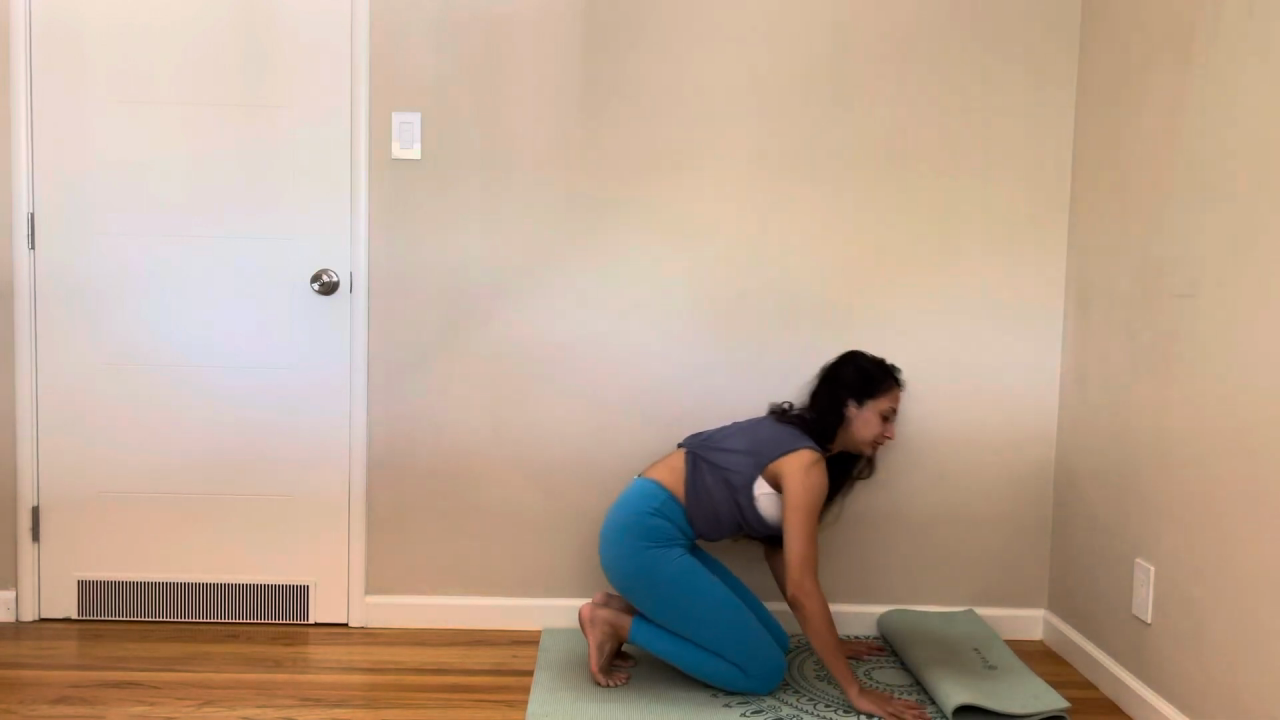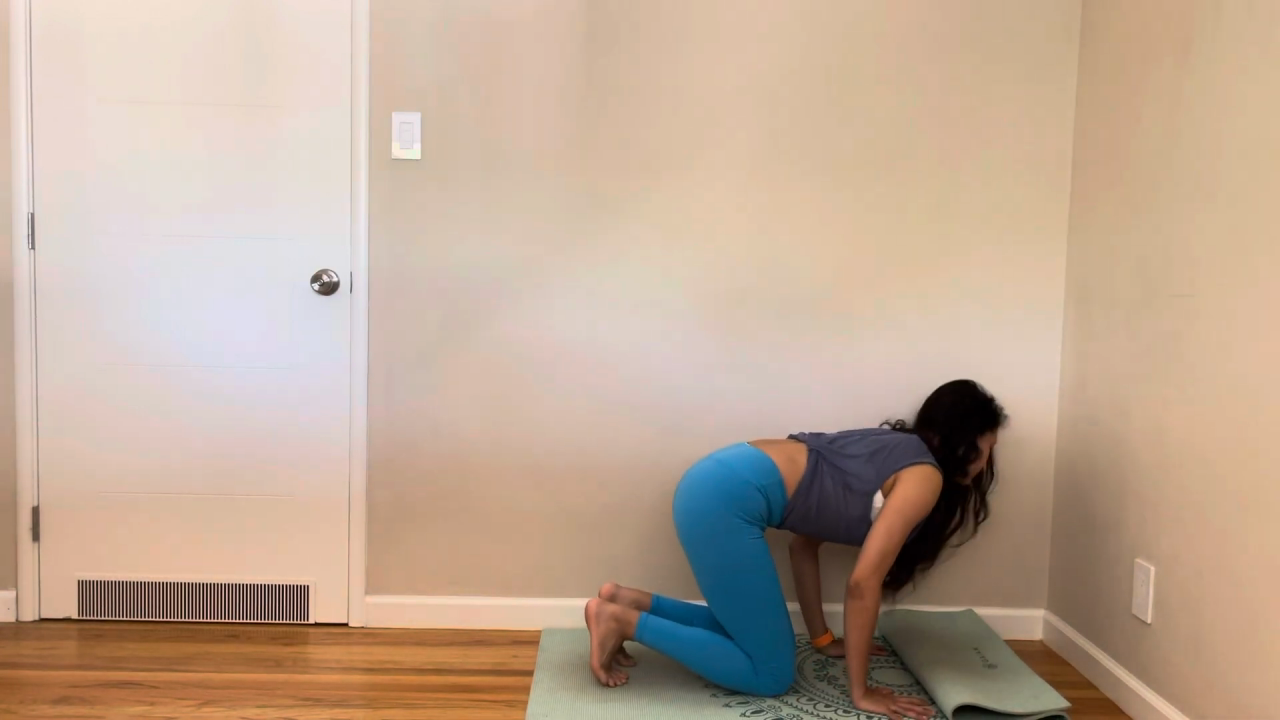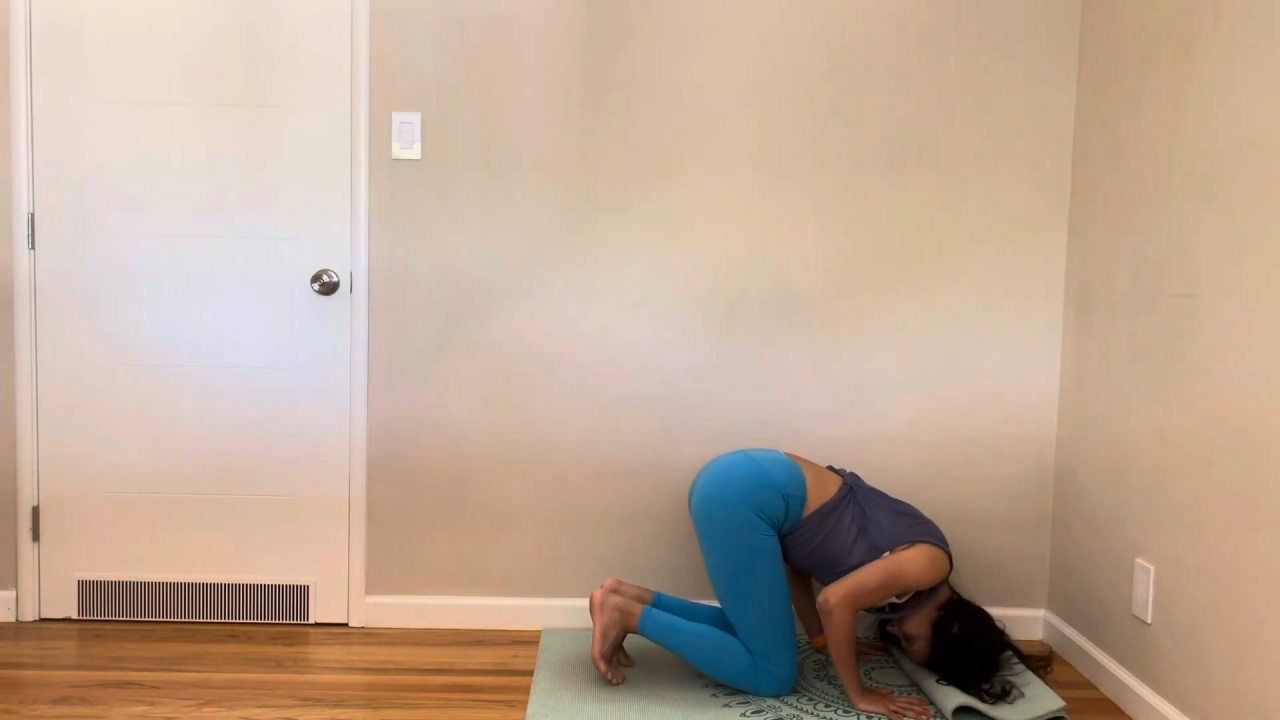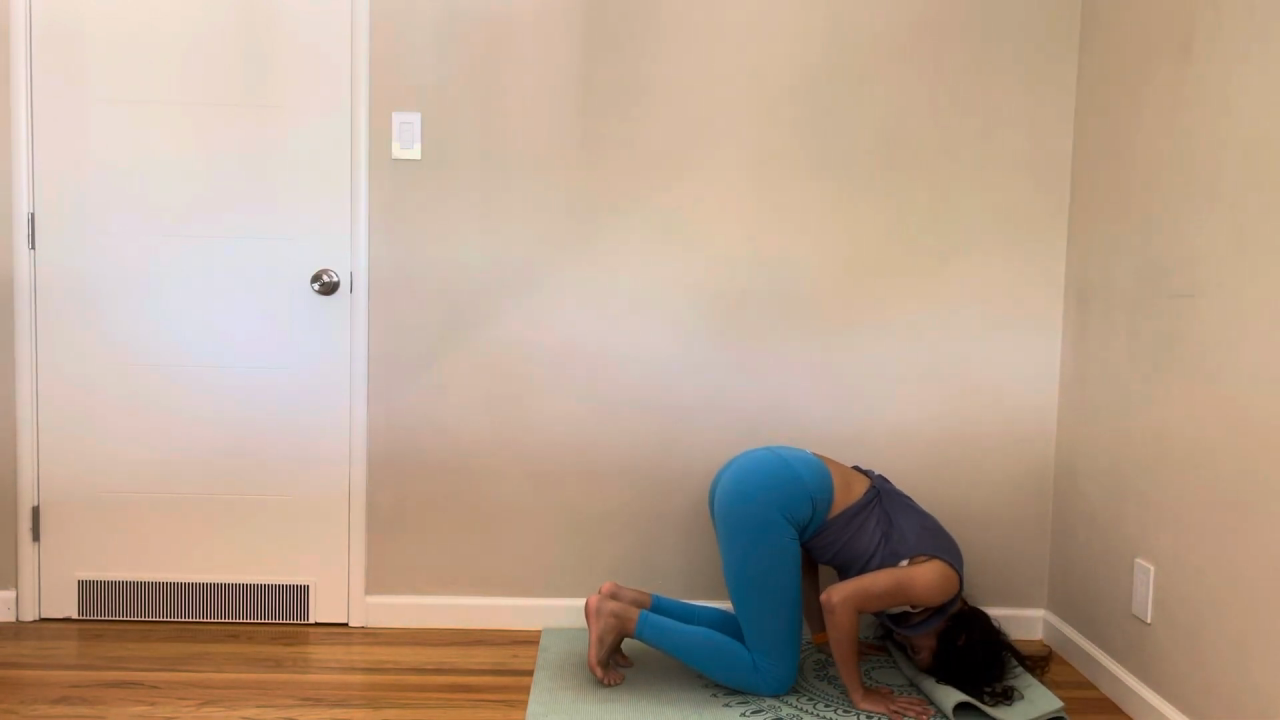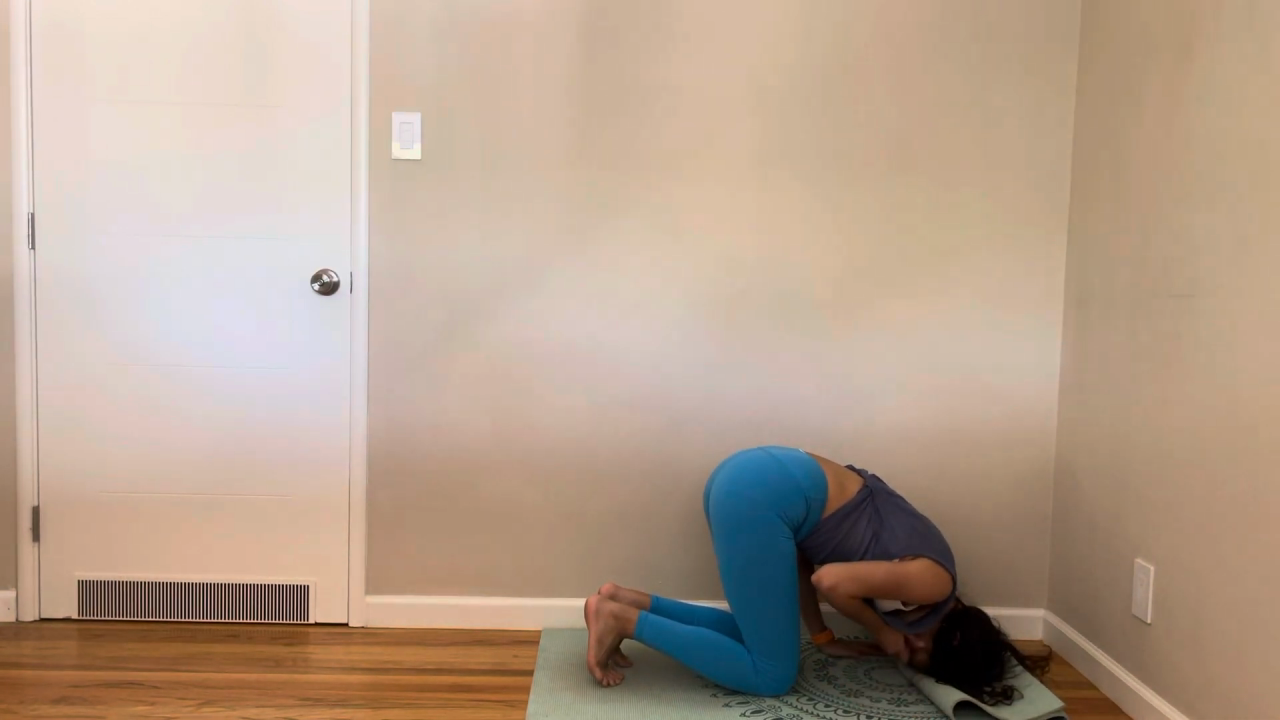
dt=1s
person 1, frame 1
left shoulder: (788, 438)
right shoulder: (804, 463)
left elbow: (780, 549)
right elbow: (801, 590)
left wrist: (829, 643)
left hip: (661, 535)
right hip: (644, 536)
left knee: (773, 644)
right knee: (763, 671)
left ankle: (624, 607)
right ankle: (617, 625)
person 1, frame 2
left shoulder: (894, 453)
right shoulder: (925, 476)
left elbow: (803, 545)
right elbow: (863, 582)
left wrist: (823, 638)
left hip: (715, 483)
right hip: (726, 500)
left knee: (754, 637)
right knee: (772, 675)
left ankle: (628, 600)
right ankle: (623, 621)
person 1, frame 3
left shoulder: (907, 549)
right shoulder: (929, 563)
left elbow: (796, 564)
right elbow: (835, 601)
left wrist: (821, 639)
left hip: (735, 481)
right hip: (743, 497)
left knee: (756, 635)
right knee: (771, 675)
left ankle: (629, 596)
right ankle: (628, 614)
person 1, frame 4
left shoulder: (923, 563)
right shoulder: (941, 581)
left elbow: (802, 555)
right elbow: (839, 601)
left wrist: (823, 637)
left hip: (754, 476)
right hip: (768, 497)
left knee: (757, 639)
right knee: (771, 676)
left ankle: (625, 599)
right ankle: (624, 619)
person 1, frame 5
left shoulder: (918, 560)
right shoulder: (934, 581)
left elbow: (802, 559)
right elbow: (831, 581)
left wrist: (823, 637)
right wrist: (881, 631)
left hip: (749, 476)
right hip: (762, 496)
left knee: (756, 638)
right knee: (771, 676)
left ankle: (624, 599)
right ankle: (623, 619)
